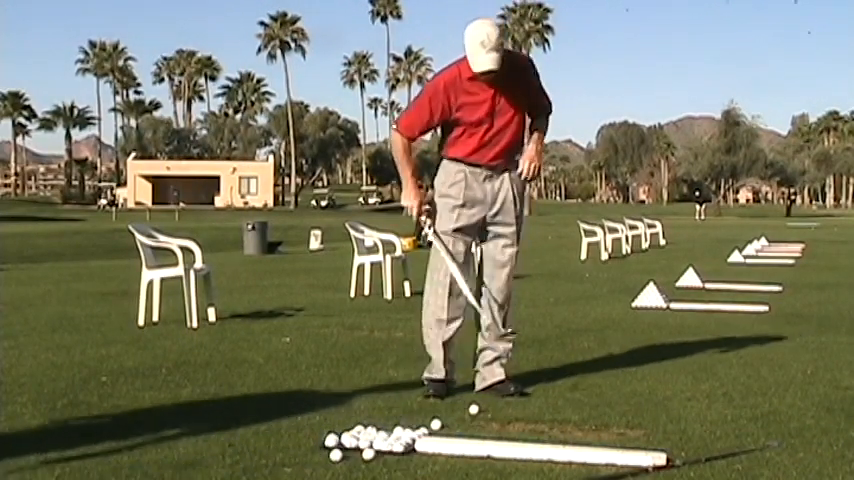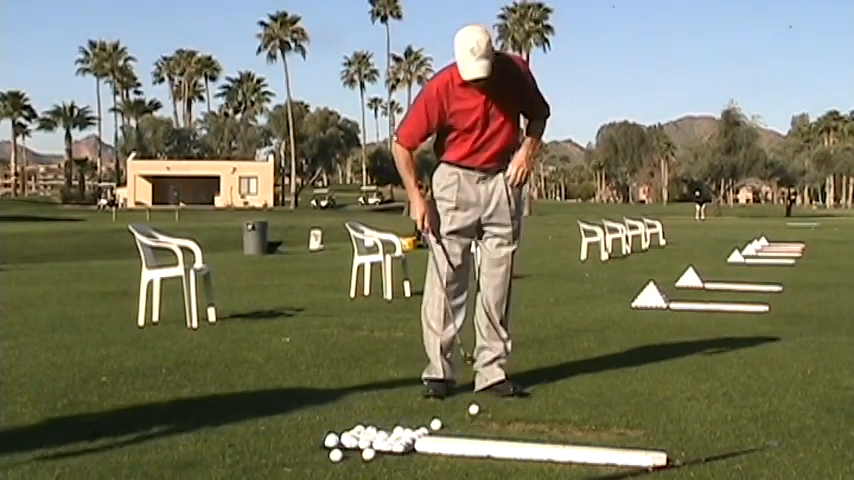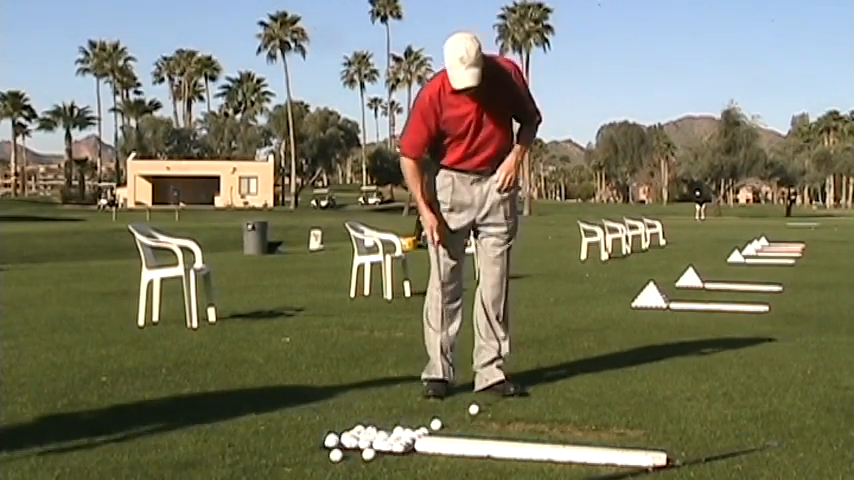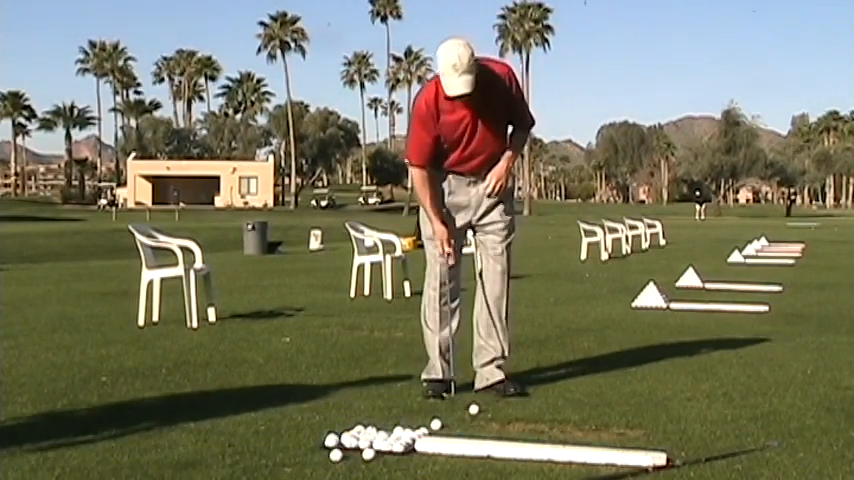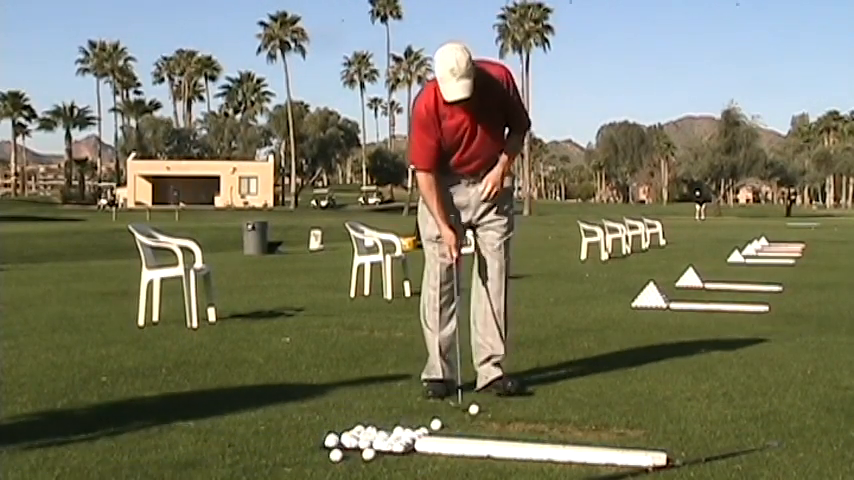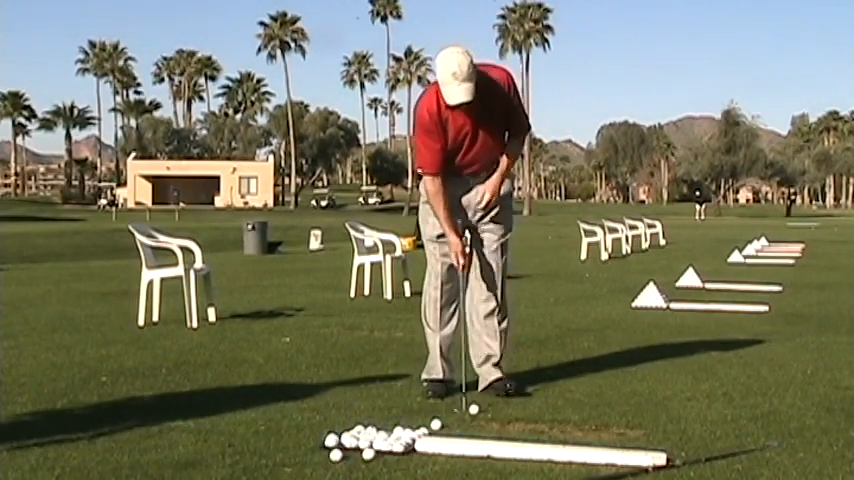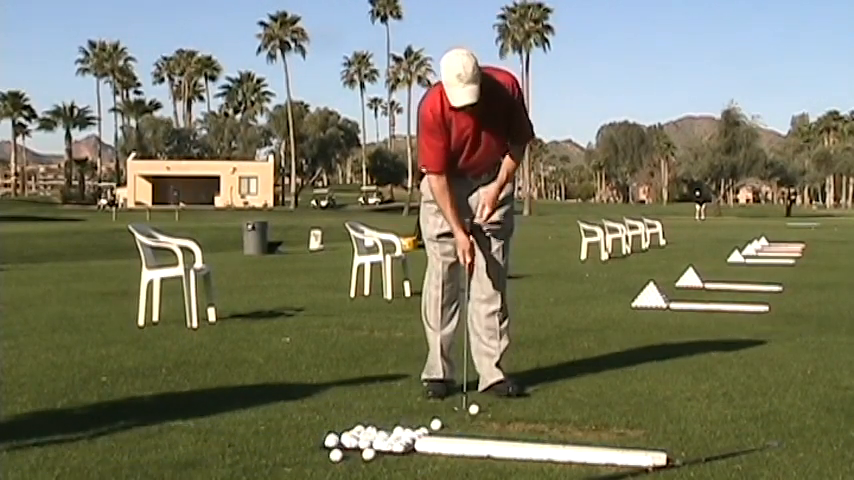
dt=0.1s
person 1, frame 1
left shoulder: (523, 68)
right shoulder: (447, 82)
left elbow: (541, 111)
right elbow: (401, 133)
left wrist: (536, 144)
right wrist: (409, 186)
left hip: (506, 180)
right hip: (460, 179)
left knee: (500, 278)
right knee: (447, 274)
left ankle: (492, 370)
right ankle: (439, 369)
person 1, frame 2
left shoulder: (516, 71)
right shoulder: (441, 86)
left elbow: (538, 113)
right elbow: (403, 143)
left wrist: (527, 148)
right wrist: (416, 197)
left hip: (502, 181)
right hip: (455, 181)
left knee: (497, 278)
right knee: (446, 277)
left ankle: (491, 370)
right ankle: (438, 370)
person 1, frame 3
left shoulder: (509, 74)
right shoulder: (432, 95)
left elbow: (530, 120)
right elbow: (410, 157)
left wrist: (516, 158)
right wrist: (426, 212)
left hip: (495, 183)
right hip: (450, 185)
left knee: (494, 277)
right knee: (444, 278)
left ankle: (491, 370)
right ankle: (438, 370)
person 1, frame 4
left shoulder: (503, 77)
right shoulder: (428, 99)
left elbow: (523, 124)
right elbow: (418, 166)
left wrist: (506, 162)
right wrist: (436, 222)
left hip: (492, 184)
right hip: (447, 185)
left knee: (495, 275)
right knee: (441, 279)
left ankle: (491, 369)
right ankle: (438, 371)
person 1, frame 5
left shoulder: (500, 78)
right shoulder: (427, 103)
left elbow: (519, 127)
right elbow: (424, 172)
left wrist: (502, 170)
right wrist: (445, 229)
left hip: (489, 182)
right hip: (443, 186)
left knee: (493, 273)
right knee: (440, 277)
left ankle: (490, 367)
right ankle: (438, 370)
person 1, frame 6
left shoulder: (501, 81)
right shoulder: (429, 106)
left elbow: (519, 131)
right elbow: (431, 176)
left wrist: (501, 175)
right wrist: (451, 234)
left hip: (490, 183)
right hip: (445, 187)
left knee: (491, 275)
right knee: (441, 276)
left ankle: (490, 368)
right ankle: (438, 370)
person 1, frame 7
left shoulder: (506, 86)
right shoulder: (432, 106)
left elbow: (518, 141)
right elbow: (436, 175)
left wrist: (496, 191)
right wrist: (458, 232)
left hip: (493, 183)
right hip: (446, 187)
left knee: (492, 276)
right knee: (442, 276)
left ankle: (490, 370)
right ankle: (437, 370)
